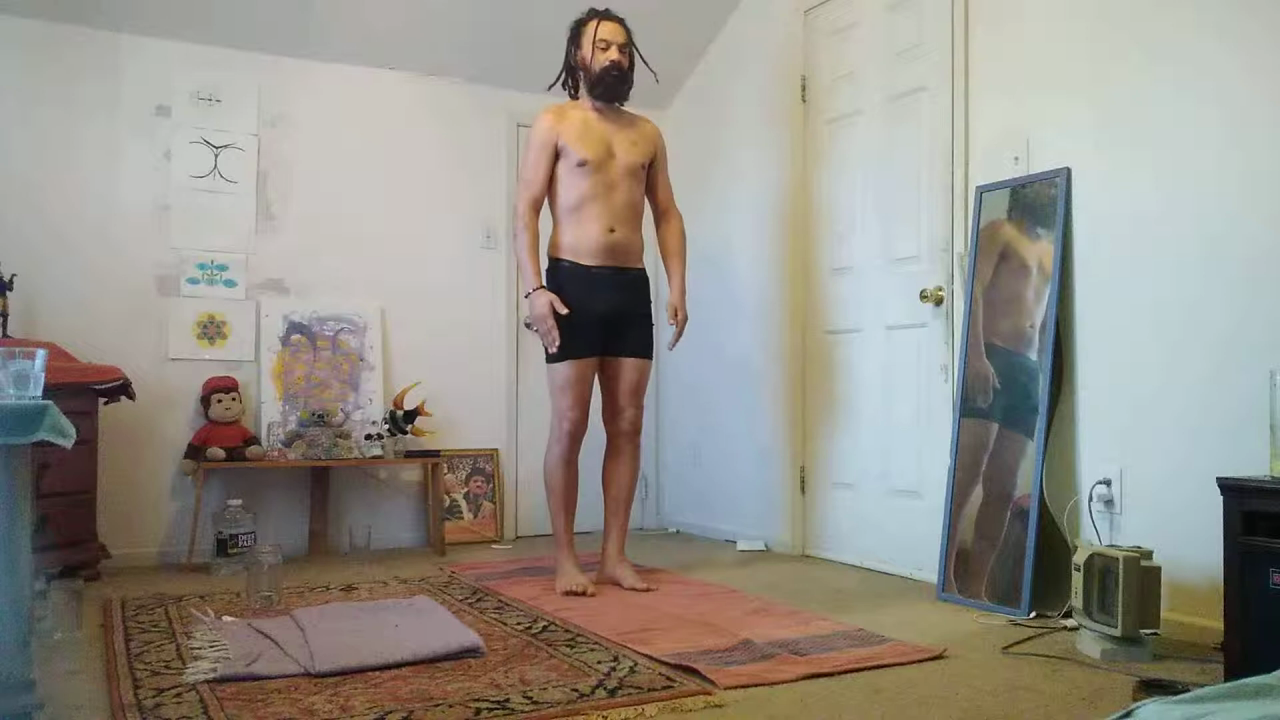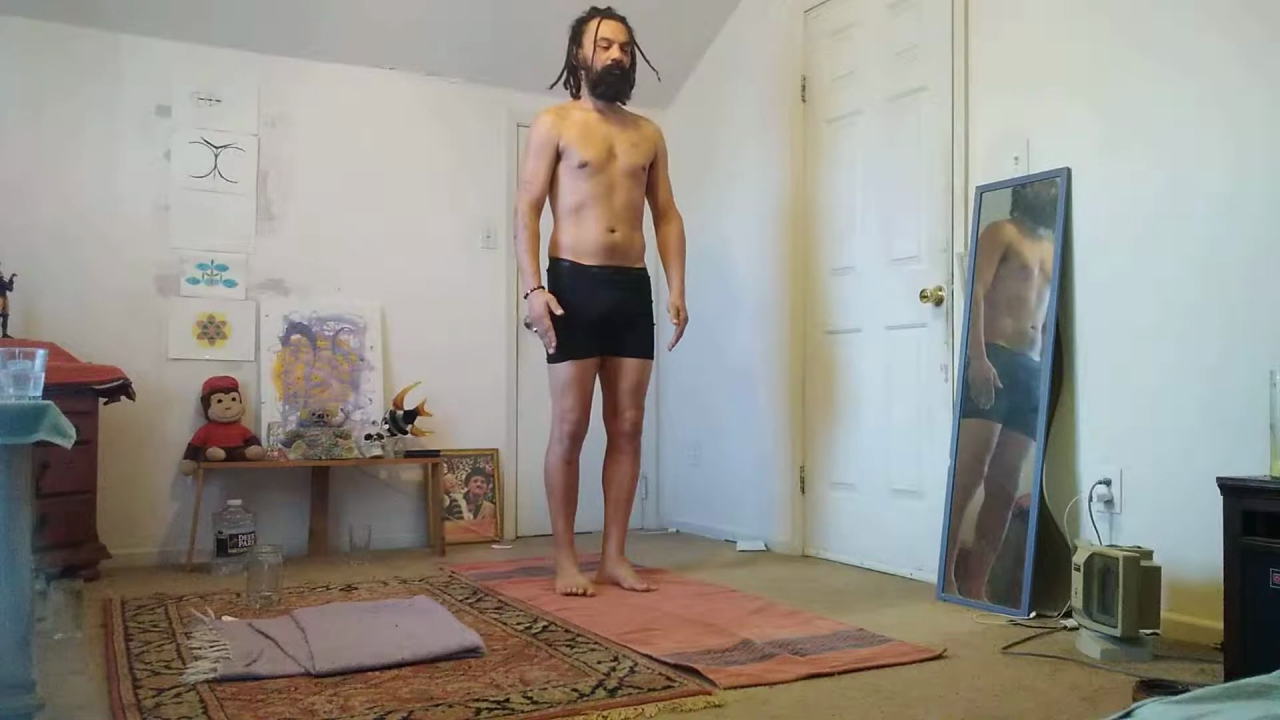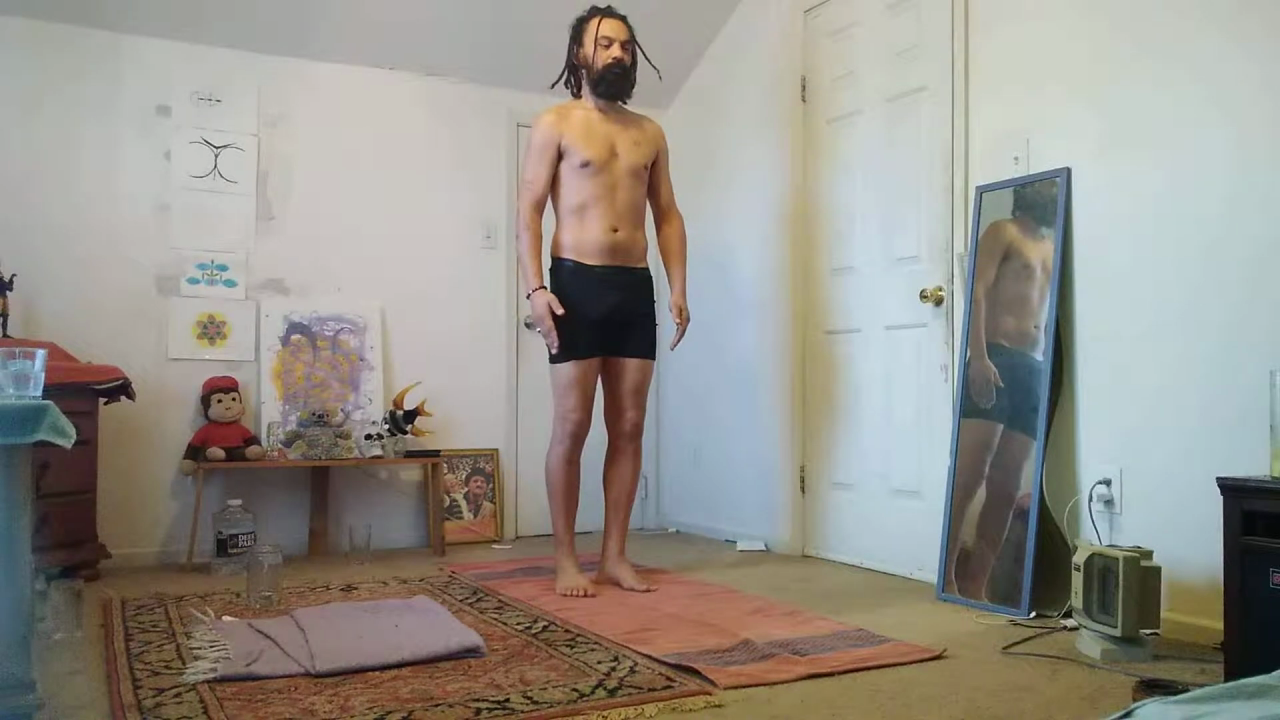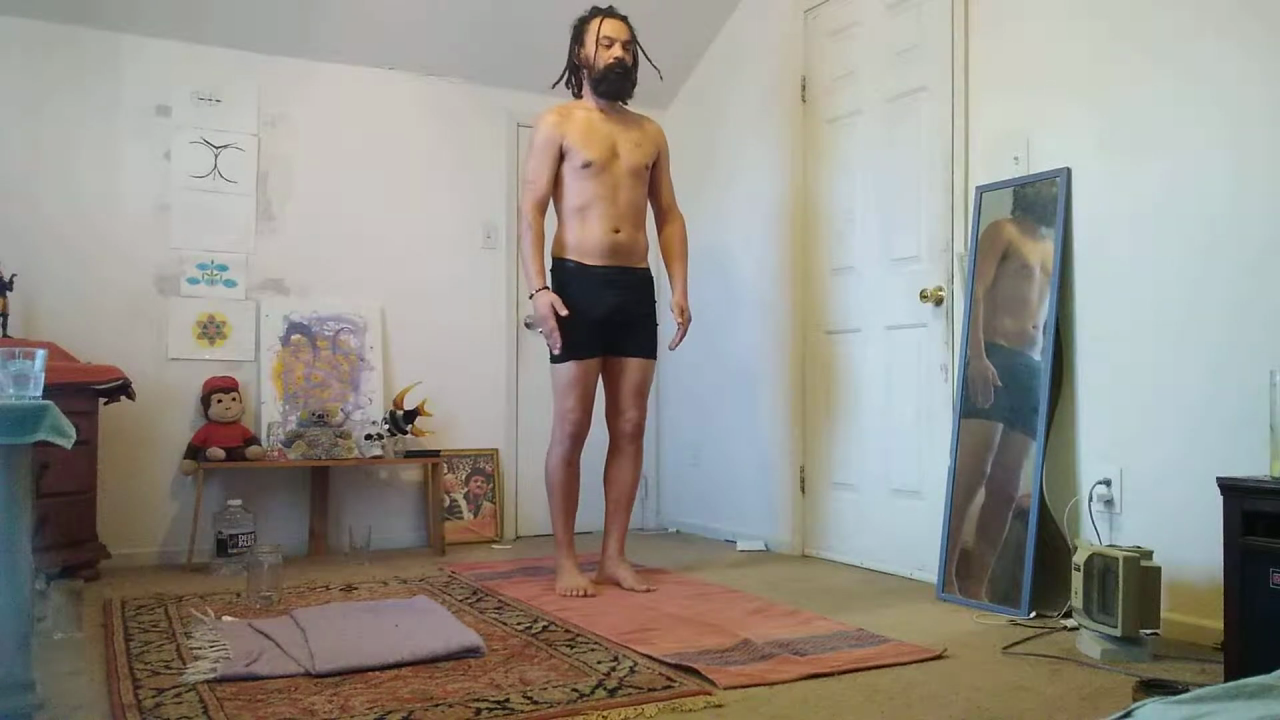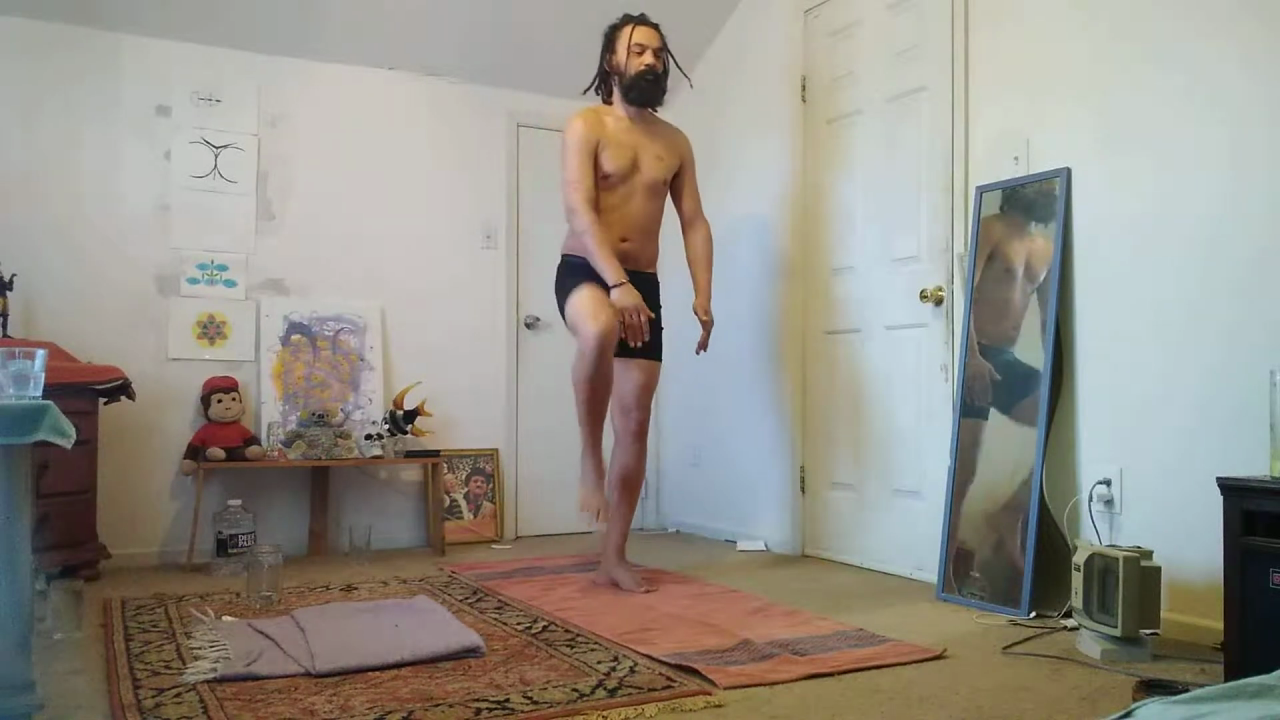
dt=0.7s
person 1, frame 1
left shoulder: (647, 133)
right shoulder: (553, 124)
left elbow: (667, 214)
right elbow: (527, 209)
left wrist: (677, 289)
right wrist: (535, 288)
left hip: (632, 288)
right hip: (574, 284)
left knee: (627, 425)
right knee: (569, 426)
left ankle: (614, 555)
right ankle: (565, 559)
person 1, frame 2
left shoulder: (648, 133)
right shoulder: (554, 124)
left elbow: (666, 216)
right elbow: (527, 210)
left wrist: (677, 289)
right wrist: (533, 288)
left hip: (633, 288)
right hip: (575, 284)
left knee: (627, 427)
right knee: (570, 427)
left ankle: (614, 555)
right ankle: (566, 559)
person 1, frame 3
left shoulder: (650, 133)
right shoulder: (555, 124)
left elbow: (667, 215)
right elbow: (529, 210)
left wrist: (678, 289)
right wrist: (535, 288)
left hip: (635, 288)
right hip: (577, 284)
left knee: (628, 427)
right knee: (572, 426)
left ankle: (614, 556)
right ankle: (566, 560)
person 1, frame 4
left shoulder: (650, 133)
right shoulder: (557, 123)
left elbow: (669, 215)
right elbow: (531, 210)
left wrist: (679, 288)
right wrist: (538, 288)
left hip: (636, 287)
right hip: (579, 283)
left knee: (630, 426)
right knee: (571, 427)
left ankle: (614, 555)
right ankle: (566, 560)
person 1, frame 5
left shoulder: (675, 142)
right shoulder: (586, 126)
left elbow: (694, 222)
right elbow: (579, 211)
left wrist: (702, 296)
right wrist: (617, 287)
left hip: (643, 285)
right hip: (584, 274)
left knee: (636, 422)
right knee: (599, 328)
left ankle: (613, 558)
right ankle: (590, 459)
person 2, frame 1
left shoulder: (1051, 250)
right shoulder: (999, 232)
right elbow: (974, 293)
left wrist: (1047, 376)
right wrist: (976, 357)
left hip: (1029, 372)
right hip: (990, 362)
left knee: (1004, 487)
right knee: (966, 476)
left ankle: (975, 585)
right ankle: (944, 577)
person 2, frame 2
left shoulder: (1053, 249)
right shoulder: (1001, 233)
right elbow: (976, 294)
right wrist: (978, 358)
left hip: (1031, 372)
right hip: (993, 362)
left knee: (1005, 487)
right knee: (968, 476)
left ankle: (975, 584)
right ankle: (944, 577)
person 2, frame 3
left shoulder: (1054, 248)
right shoulder: (1003, 233)
left elbow: (1052, 316)
right elbow: (977, 294)
right wrist: (978, 357)
left hip: (1035, 371)
right hip: (995, 361)
left knee: (1007, 487)
right knee: (969, 476)
left ankle: (975, 584)
right ankle: (945, 577)
person 2, frame 4
left shoulder: (1055, 250)
right shoulder: (1002, 232)
right elbow: (976, 293)
right wrist: (977, 357)
left hip: (1032, 370)
right hip: (993, 362)
left knee: (1006, 487)
right knee: (970, 476)
left ankle: (975, 585)
right ankle: (945, 578)
person 2, frame 5
left shoulder: (1046, 248)
right shoulder: (989, 230)
left elbow: (1048, 317)
right wrist: (972, 356)
left hip: (1007, 361)
right hip: (974, 359)
right knee: (962, 470)
right ankle: (945, 575)
